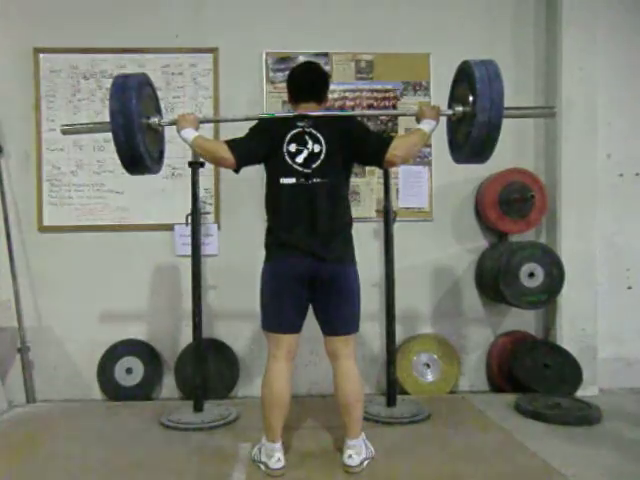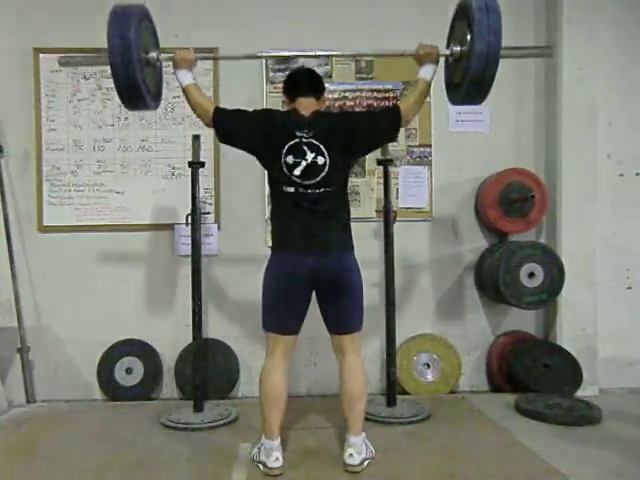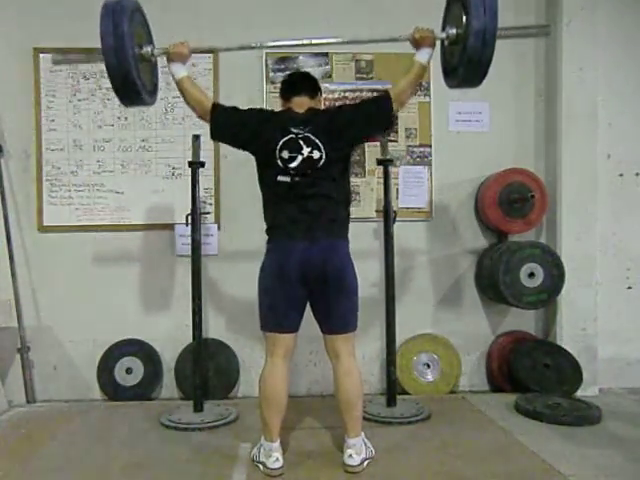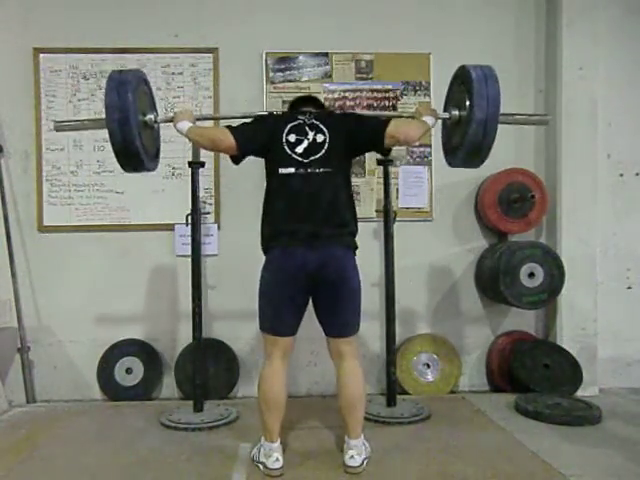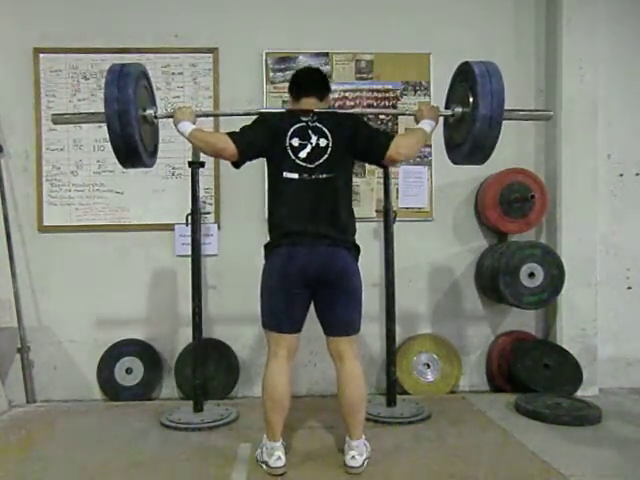
dt=1s
person 1, frame 1
left shoulder: (270, 130)
right shoulder: (345, 128)
left elbow: (227, 156)
right elbow: (396, 154)
left wrist: (189, 132)
right wrist: (426, 124)
left hip: (284, 260)
right hip: (336, 260)
left knee: (280, 357)
right knee: (343, 356)
person 1, frame 2
left shoulder: (268, 126)
right shoulder: (346, 126)
left elbow: (210, 115)
right elbow: (404, 114)
left wrist: (184, 74)
right wrist: (426, 70)
left hip: (288, 259)
right hip: (338, 258)
left knee: (277, 355)
right knee: (349, 353)
person 1, frame 3
left shoulder: (263, 125)
right shoulder: (340, 122)
left elbow: (204, 109)
right elbow: (398, 96)
left wrist: (178, 67)
right wrist: (423, 53)
left hip: (283, 253)
right hip: (332, 252)
left knee: (277, 355)
right knee: (343, 354)
person 1, frame 4
left shoulder: (271, 125)
right shoulder: (345, 124)
left elbow: (223, 141)
right elbow: (403, 133)
left wrist: (184, 124)
right wrist: (426, 118)
left hip: (284, 256)
right hip: (337, 255)
left knee: (276, 355)
right knee: (345, 354)
left ankle: (271, 449)
right ankle: (355, 447)
person 1, frame 5
left shoulder: (271, 126)
right shoulder: (348, 127)
left elbow: (225, 148)
right elbow: (398, 152)
left wrist: (186, 125)
right wrist: (426, 123)
left hip: (286, 257)
right hip: (338, 256)
left knee: (279, 355)
right knee: (346, 355)
